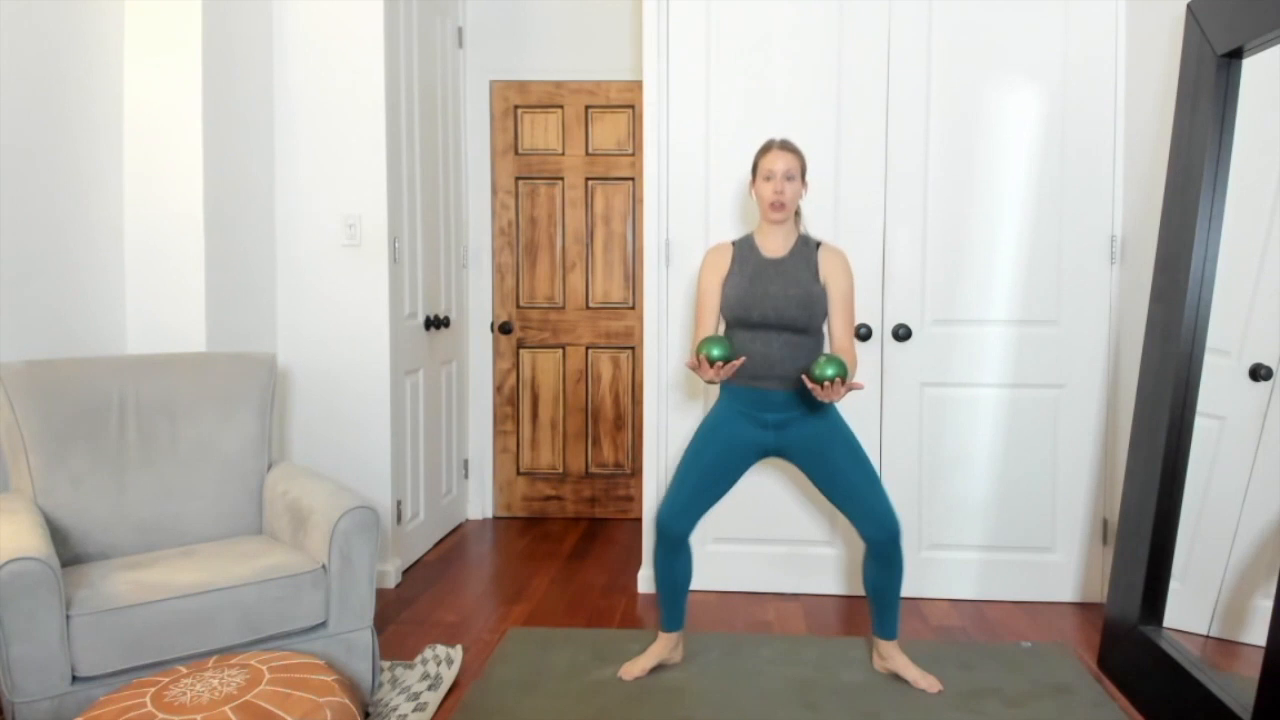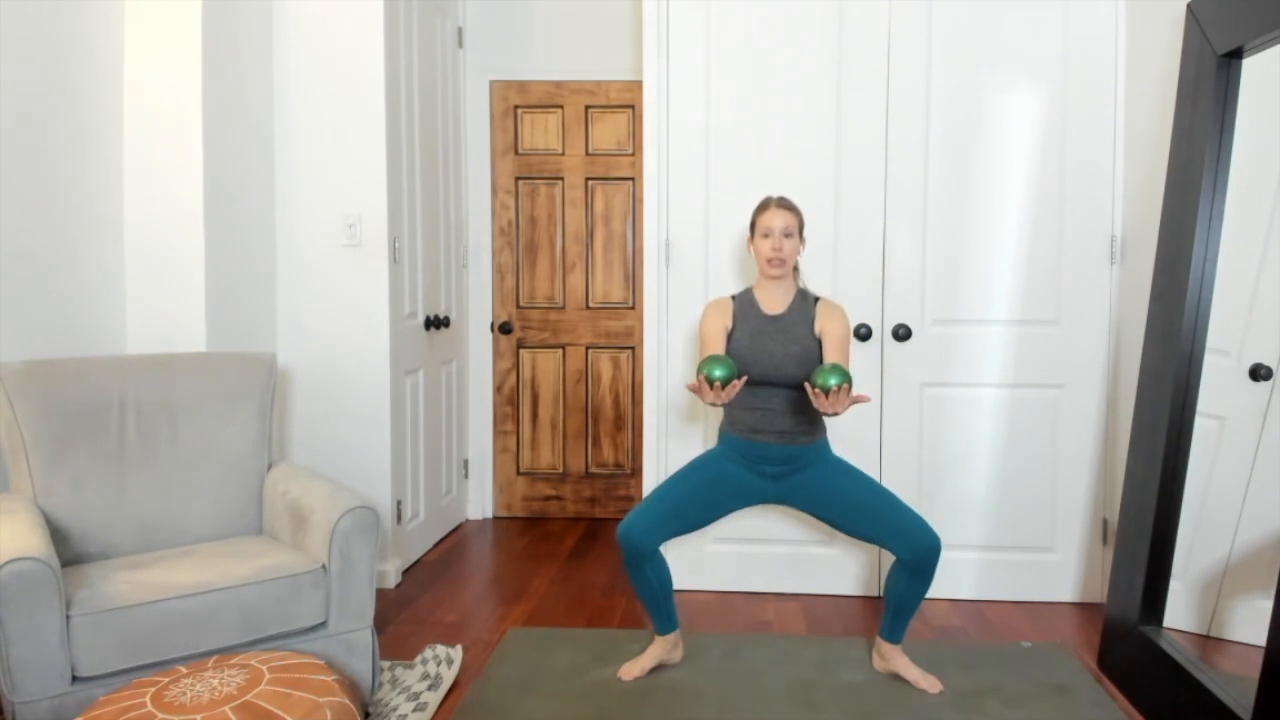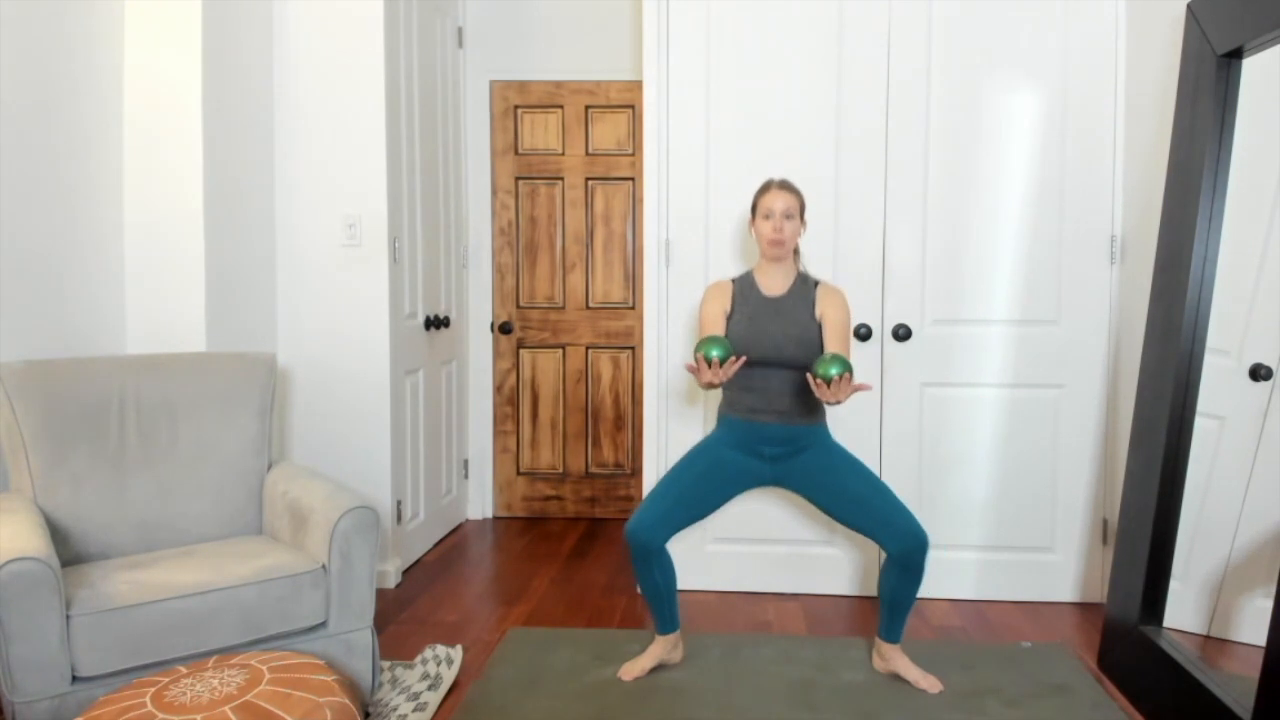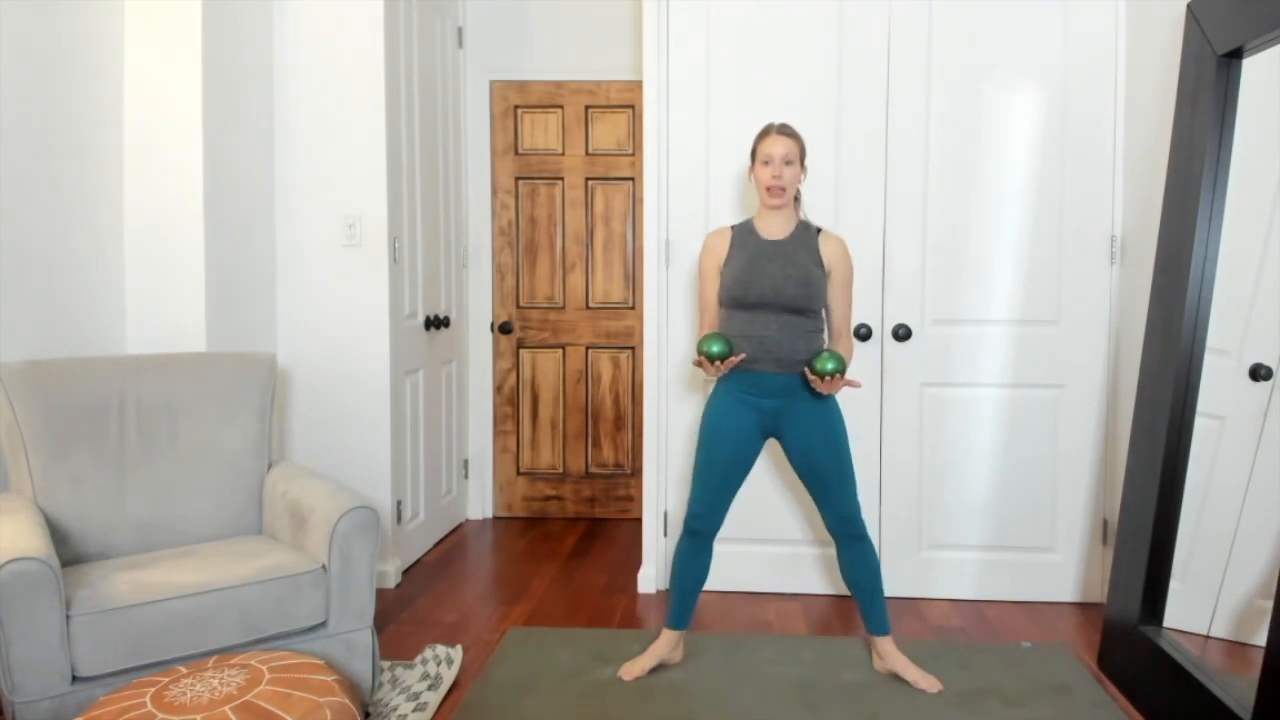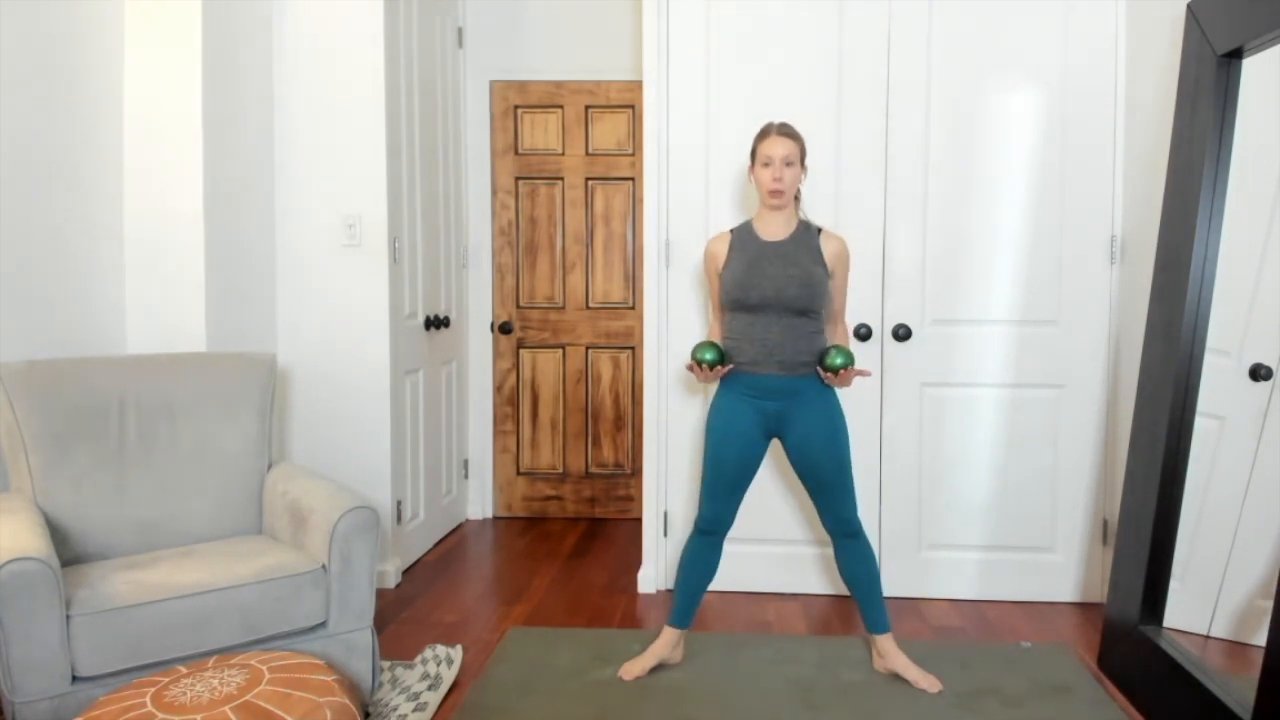
dt=0.4s
person 1, frame 1
left shoulder: (829, 260)
right shoulder: (722, 258)
left elbow: (844, 344)
right elbow: (704, 340)
left wrist: (839, 381)
right wrist: (707, 367)
left hip: (809, 412)
right hip: (738, 410)
left knee: (882, 527)
right knee: (671, 521)
left ankle: (888, 648)
right ankle: (668, 640)
person 1, frame 2
left shoulder: (827, 315)
right shoulder: (721, 311)
left elbow: (839, 388)
right elbow: (710, 381)
left wrist: (835, 403)
right wrist: (714, 394)
left hip: (809, 461)
right hip: (736, 457)
left knee: (922, 545)
right knee: (634, 536)
left ankle: (889, 649)
right ankle: (667, 641)
person 1, frame 3
left shoulder: (827, 298)
right shoulder: (722, 294)
left elbow: (839, 376)
right elbow: (708, 363)
left wrist: (837, 392)
right wrist: (709, 376)
left hip: (808, 445)
right hip: (735, 442)
left knee: (910, 541)
right knee: (642, 532)
left ankle: (889, 649)
right ankle: (667, 640)
person 1, frame 4
left shoulder: (829, 247)
right shoulder: (721, 243)
left elbow: (841, 335)
right elbow: (709, 330)
left wrist: (836, 375)
right wrist: (712, 362)
left hip: (805, 399)
right hip: (738, 396)
left knee: (848, 525)
right knee: (699, 522)
left ankle: (884, 647)
right ankle: (670, 640)
person 1, frame 5
left shoulder: (829, 247)
right shoulder: (722, 248)
left wrist: (843, 366)
right wrist: (707, 363)
left hip: (809, 398)
right hip: (740, 398)
left knee: (844, 523)
right knee: (711, 522)
left ankle: (885, 648)
right ankle: (670, 640)
